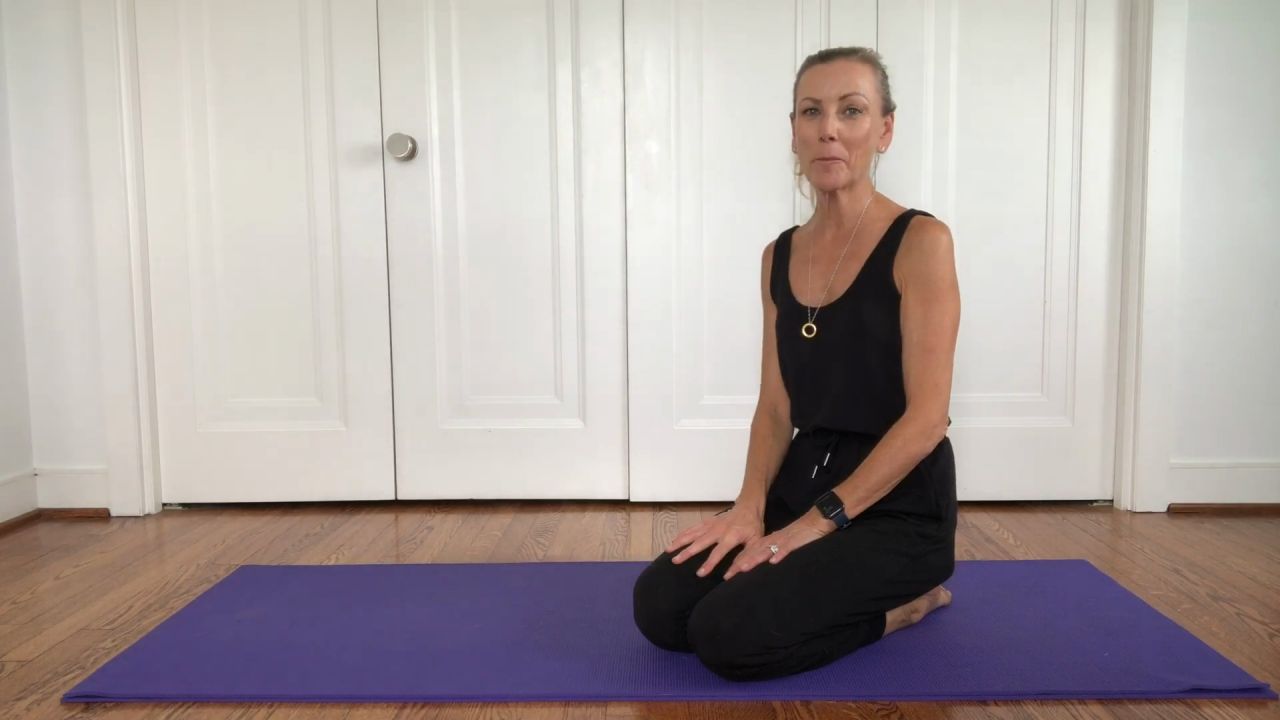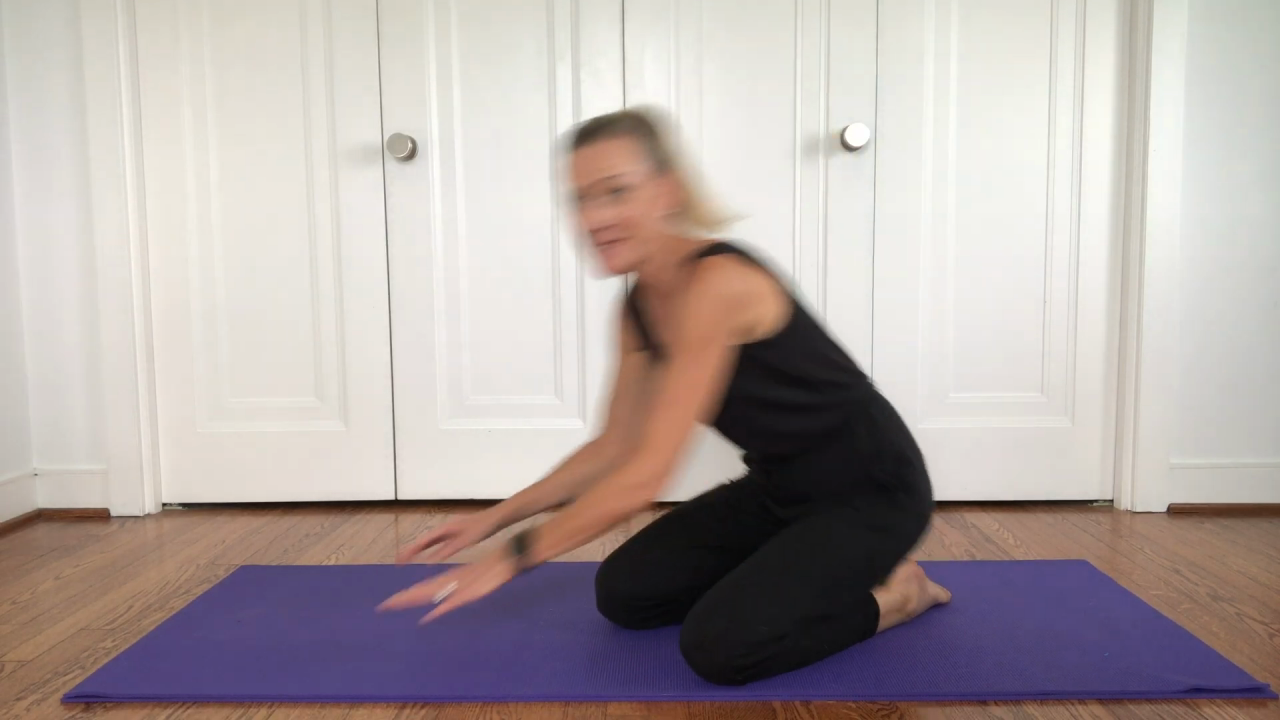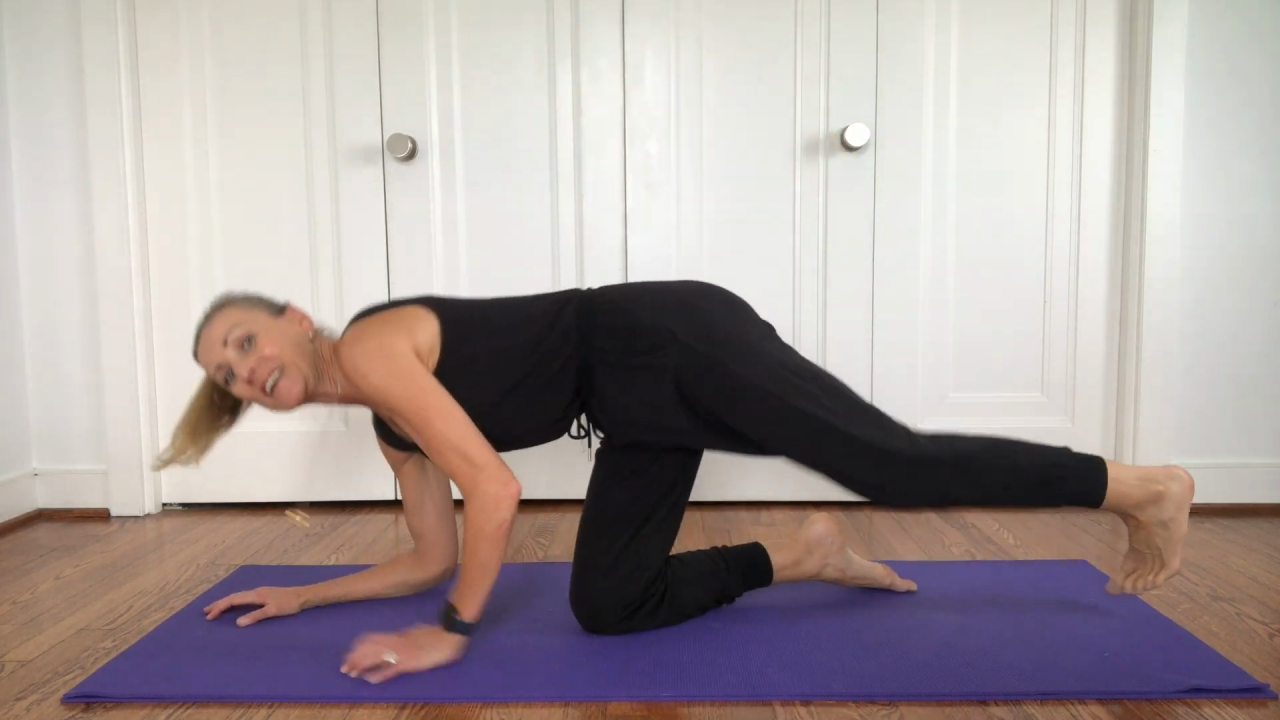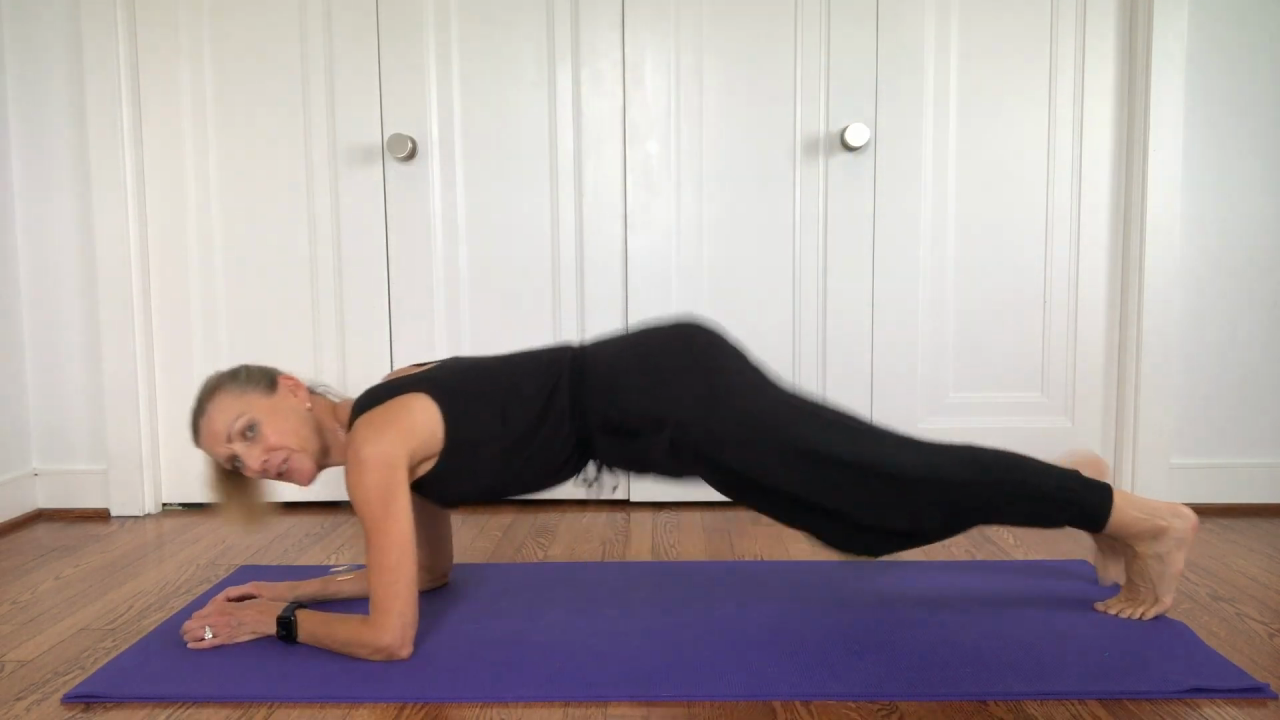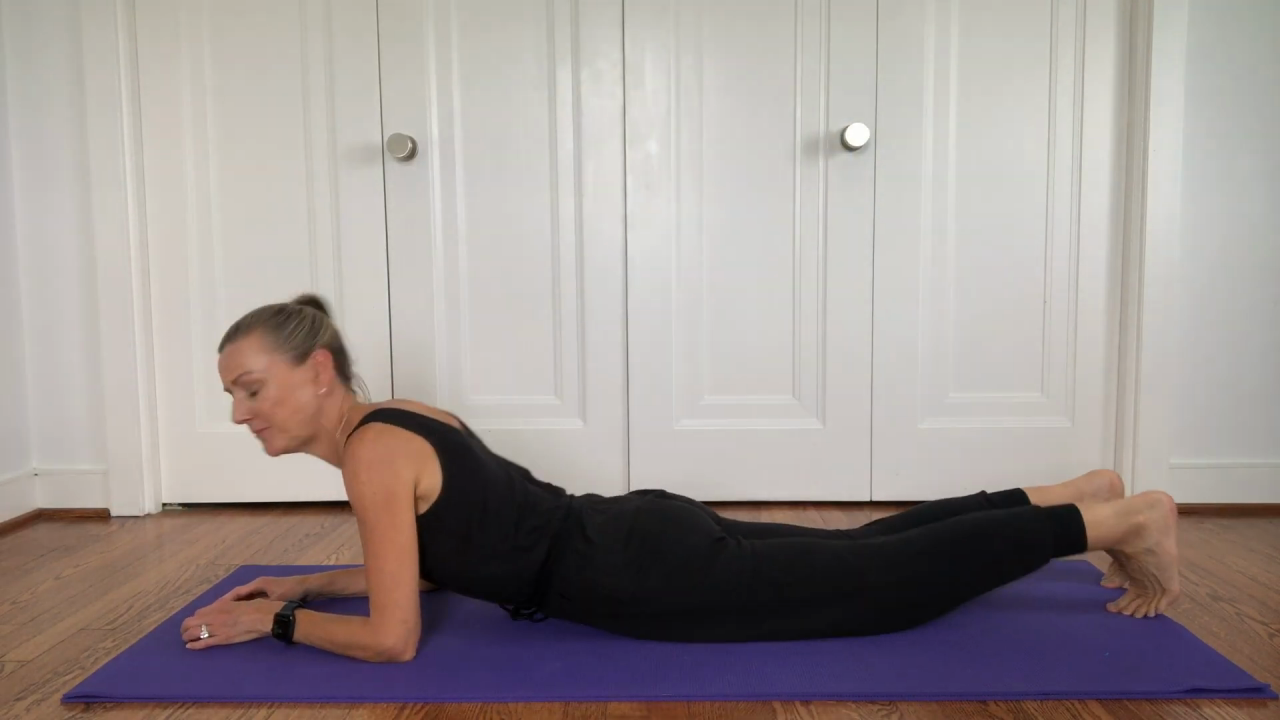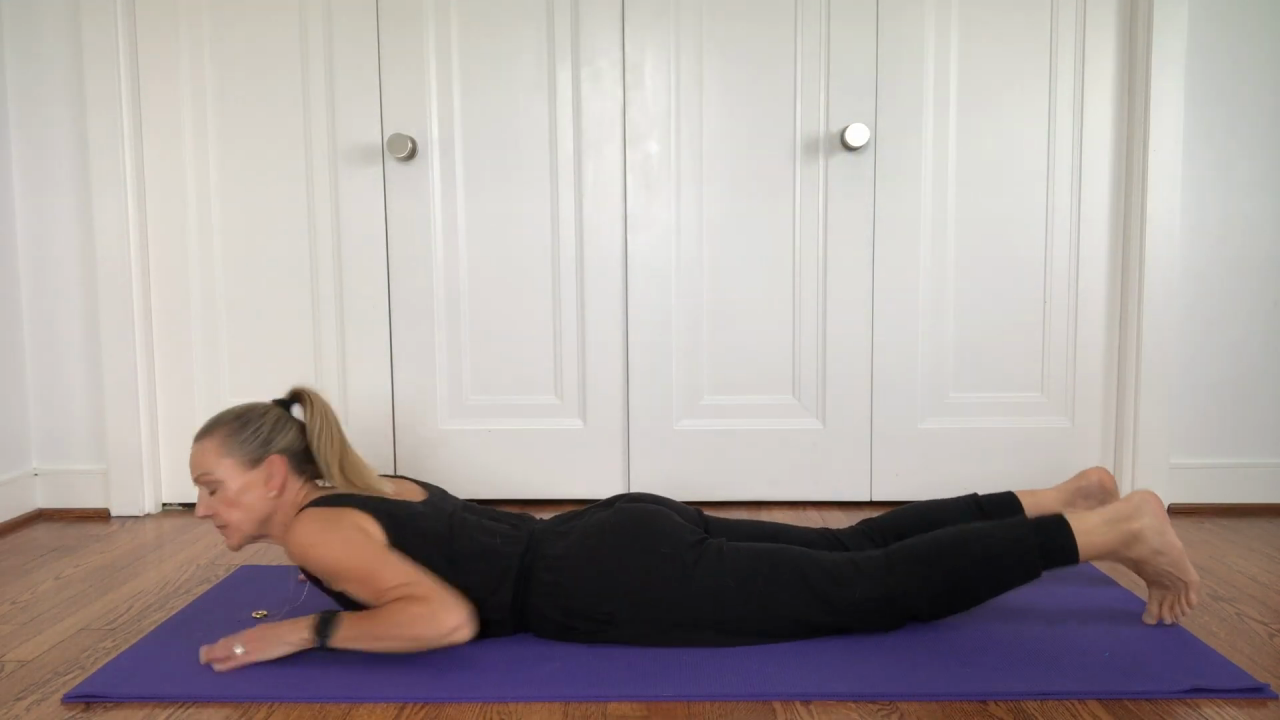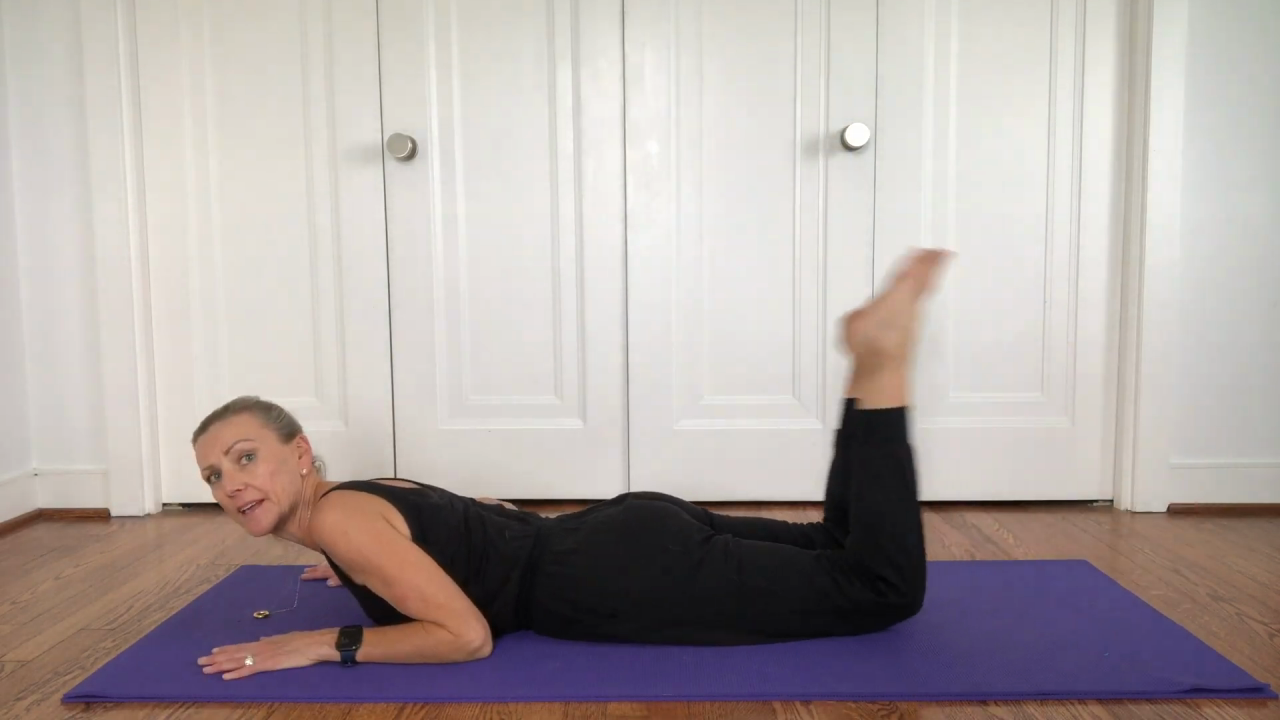
dt=0.7s
person 1, frame 1
left shoulder: (920, 242)
right shoulder: (779, 256)
left elbow: (925, 419)
right elbow: (776, 405)
left wrist: (820, 522)
right wrist: (750, 506)
left hip: (895, 506)
right hip: (802, 484)
left knee: (726, 635)
right knee: (660, 609)
left ankle: (900, 602)
right ankle: (841, 589)
person 1, frame 2
left shoulder: (717, 284)
right shoulder: (637, 309)
left elbow: (644, 477)
right elbow: (613, 451)
left wrist: (512, 558)
right wrist: (490, 521)
left hip: (867, 488)
right hip: (780, 487)
left knee: (717, 645)
right knee: (625, 593)
left ankle: (888, 595)
right ankle: (810, 577)
person 1, frame 3
left shoulder: (372, 352)
right shoulder: (393, 422)
left elbow: (498, 493)
right elbow: (434, 555)
left wrist: (453, 631)
right wrist: (303, 595)
left hip: (672, 342)
right hip: (642, 403)
left knee: (894, 464)
right knee: (607, 607)
left ankle: (1138, 487)
right ankle: (798, 555)
person 1, frame 4
left shoulder: (371, 440)
right shoulder: (394, 424)
left elbow: (392, 632)
right elbow: (427, 569)
left wrist: (276, 623)
right wrist: (296, 587)
left hip: (673, 397)
right hip: (664, 392)
left knee: (903, 481)
right knee: (872, 521)
left ankle: (1143, 520)
right ankle: (1069, 485)
person 1, frame 5
left shoulder: (370, 453)
right shoulder: (395, 419)
left elbow: (394, 637)
right elbow: (430, 558)
left wrist: (277, 626)
right wrist: (303, 584)
left hip: (638, 583)
right hip: (643, 539)
left knee: (892, 582)
right knee: (862, 549)
left ankle: (1115, 519)
right ankle: (1069, 496)
person 1, frame 6
left shoulder: (312, 528)
right shoulder: (368, 489)
left elbow: (448, 620)
left wrist: (309, 630)
left hip: (619, 589)
right hip: (628, 537)
left knee: (878, 587)
right knee: (863, 552)
left ankle: (1109, 529)
right ankle: (1062, 500)
person 1, frame 7
left shoulder: (339, 519)
right shoulder: (369, 496)
left elbow: (469, 635)
left wrist: (321, 642)
left hip: (627, 585)
right hip: (629, 536)
left knee: (889, 591)
right knee: (864, 561)
left ankle: (882, 362)
right ankle: (875, 353)
